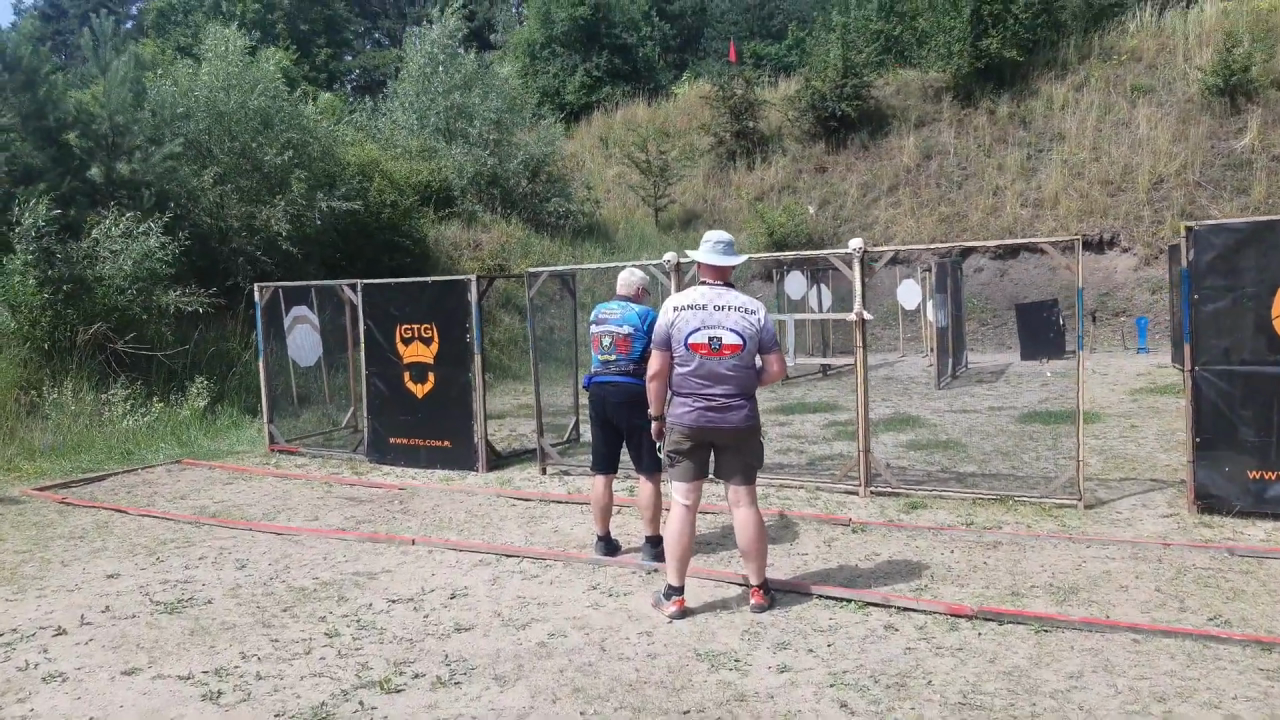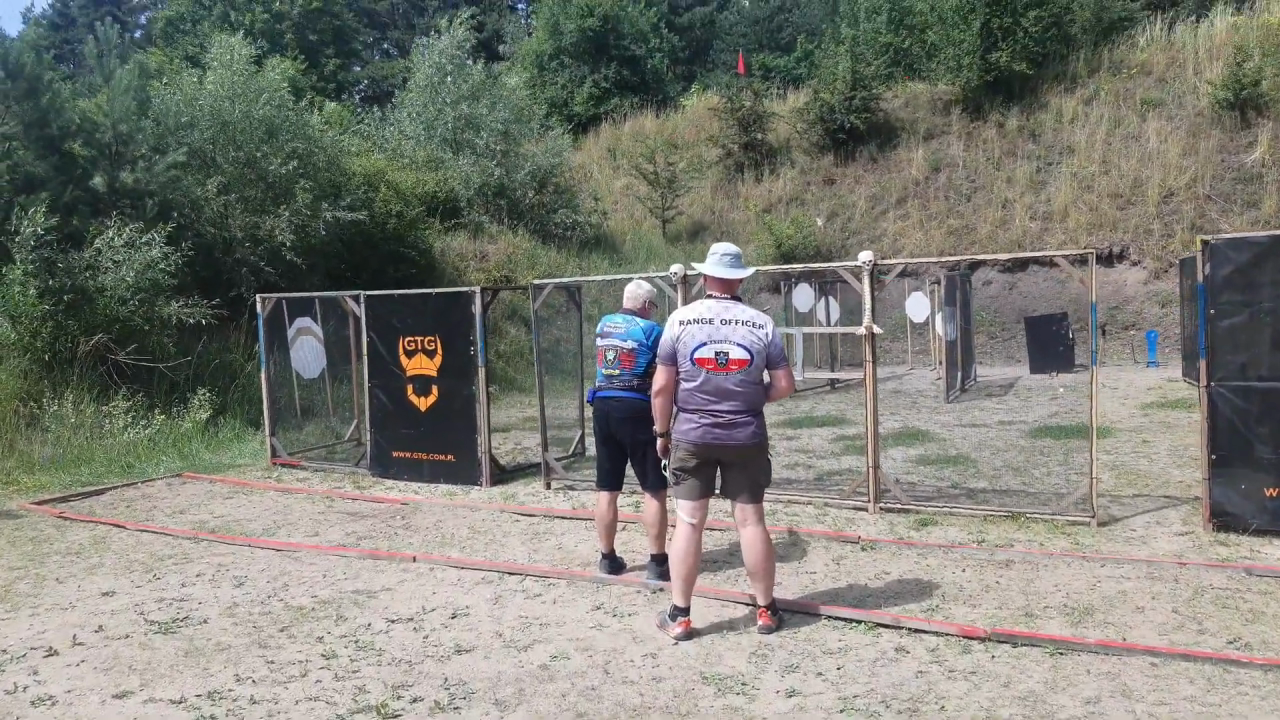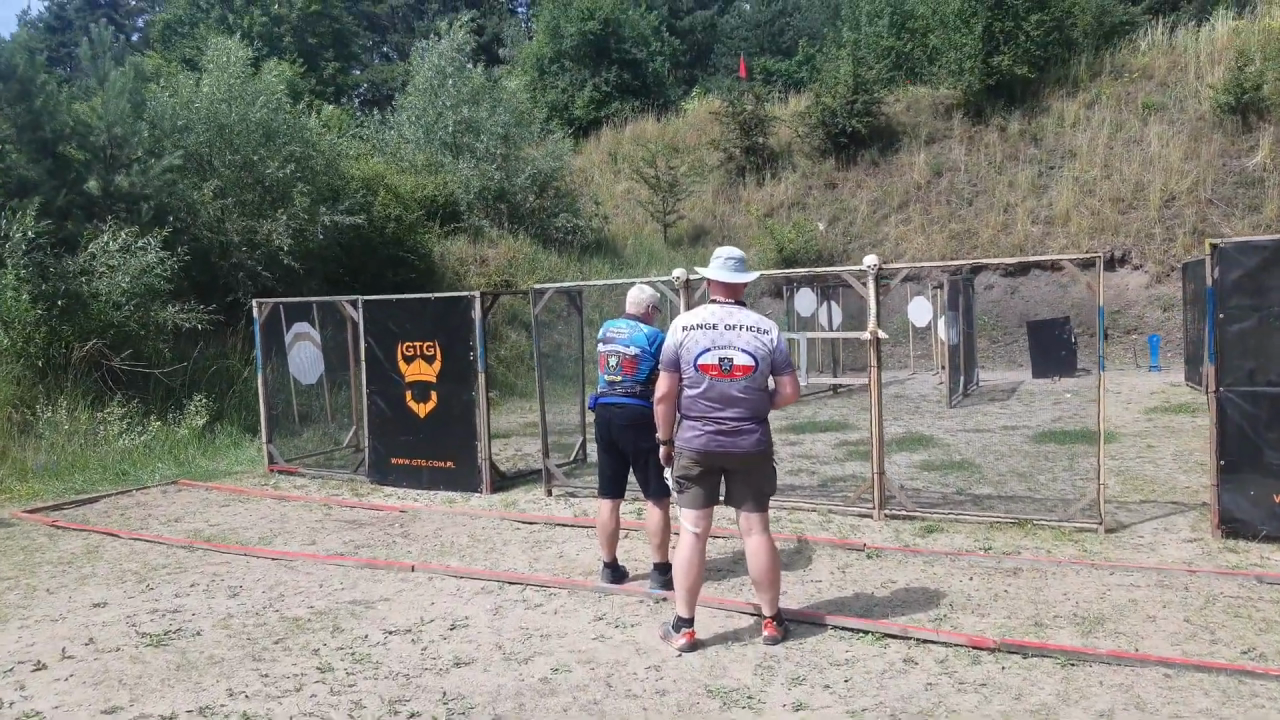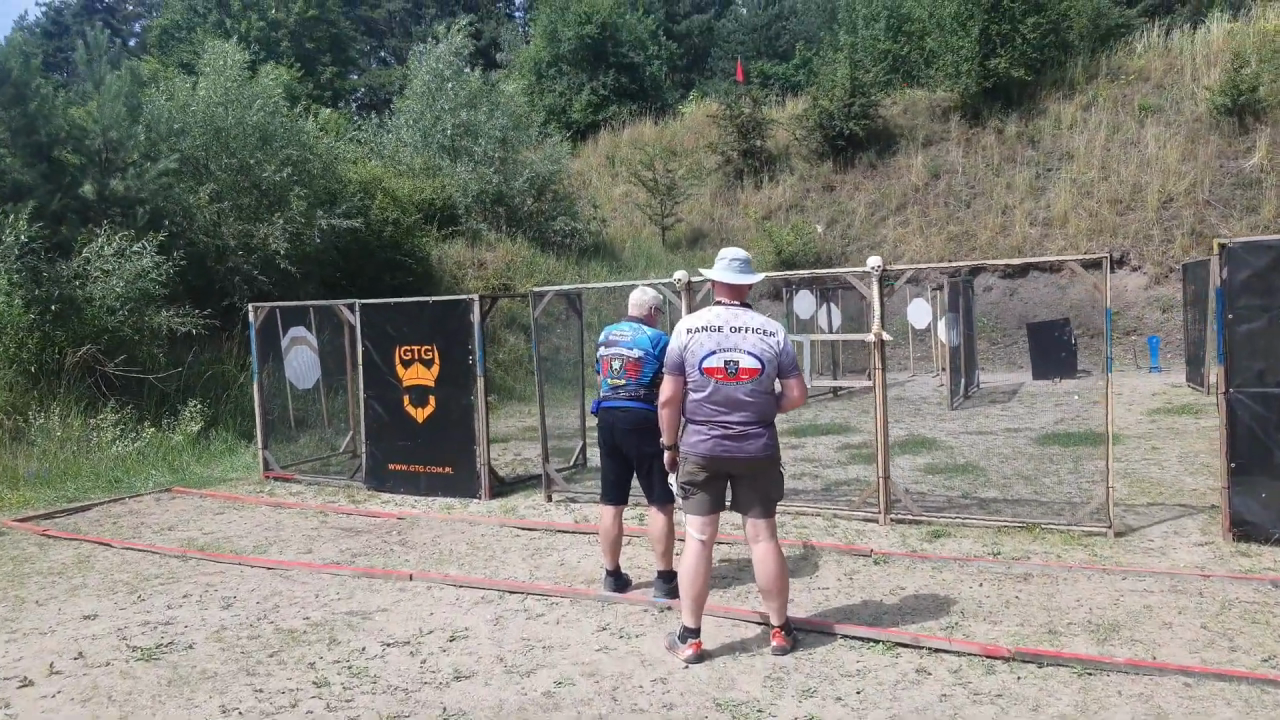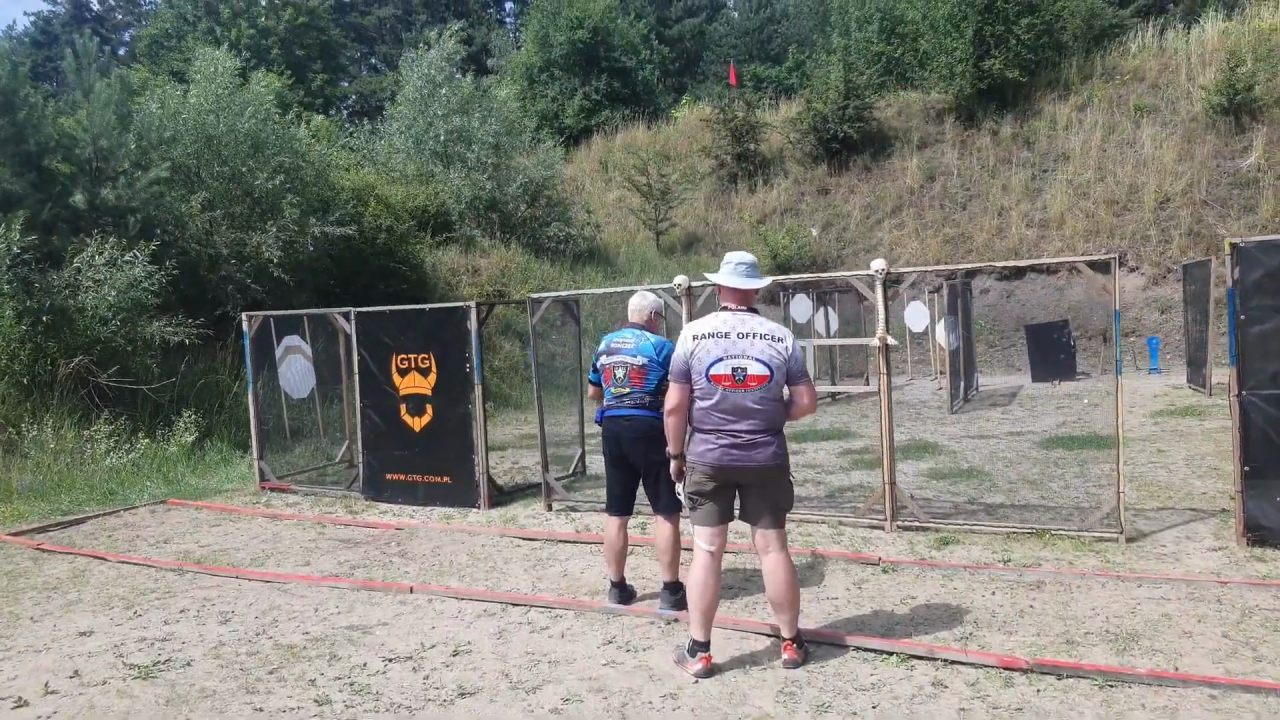
dt=0.2s
person 1, frame 1
left shoulder: (674, 305)
right shoulder: (754, 309)
left elbow: (656, 371)
right elbow: (776, 370)
left wrist: (657, 415)
left hip: (685, 419)
right hip: (739, 420)
left knee: (682, 503)
right knee: (744, 502)
left ankle: (674, 595)
right ankle: (758, 590)
person 1, frame 2
left shoulder: (680, 319)
right shoulder: (762, 324)
left elbow: (662, 387)
right elbow: (784, 386)
left wrist: (662, 432)
left hip: (691, 435)
right hip: (746, 437)
left knee: (688, 522)
right knee: (751, 521)
left ankle: (679, 615)
right ankle: (766, 610)
person 1, frame 3
left shoulder: (684, 324)
right shoulder: (767, 329)
left elbow: (664, 394)
right elbow: (789, 392)
left wrist: (665, 439)
left hip: (695, 443)
right hip: (750, 444)
left knee: (692, 531)
right knee: (756, 530)
right ankle: (771, 621)
person 1, frame 4
left shoulder: (688, 327)
right shoulder: (772, 330)
left elbow: (669, 397)
right elbow: (797, 395)
left wrist: (669, 445)
left hip: (701, 448)
right hip: (757, 449)
left knee: (698, 538)
right knee: (763, 536)
person 1, frame 5
left shoulder: (693, 333)
right shoulder: (781, 336)
left elbow: (674, 406)
right elbow: (806, 402)
left wrist: (676, 453)
left hip: (708, 457)
right hip: (766, 458)
left knee: (707, 550)
right knee: (773, 547)
person 2, frame 1
left shoulder: (596, 313)
right shoulder: (644, 315)
left hip: (599, 393)
right hip: (632, 395)
left knee: (602, 473)
right knee: (649, 473)
left ankle: (603, 540)
right ankle: (652, 544)
person 2, frame 2
left shoulder: (603, 325)
right shoulder: (650, 329)
left hip: (603, 408)
right hip: (636, 410)
left knee: (606, 489)
right knee: (654, 490)
left ankle: (608, 558)
right ankle: (657, 562)
person 2, frame 3
left shoulder: (605, 330)
right shoulder: (653, 336)
left hip: (605, 415)
right hip: (638, 417)
left knee: (608, 497)
right knee: (657, 498)
left ankle: (610, 567)
right ankle: (660, 571)
person 2, frame 4
left shoulder: (605, 335)
right shoulder: (656, 339)
left hip: (608, 419)
right hip: (642, 421)
left knee: (611, 504)
right knee: (661, 504)
left ankle: (612, 575)
person 2, frame 5
left shoulder: (605, 344)
right shoulder: (660, 345)
left elbow: (593, 392)
left hip: (612, 429)
right hip: (648, 430)
left knee: (616, 514)
right knee: (667, 513)
